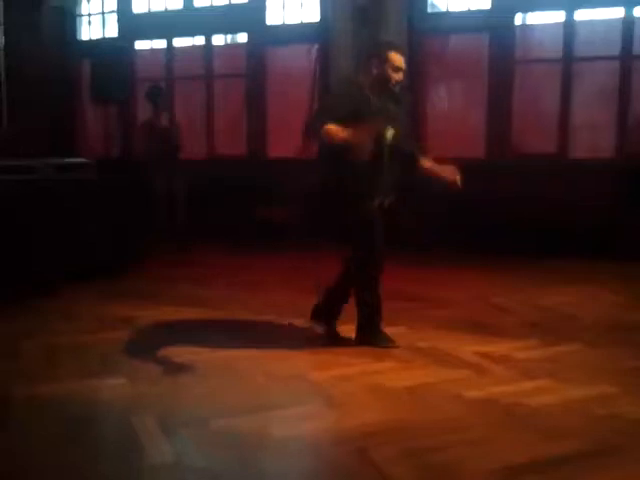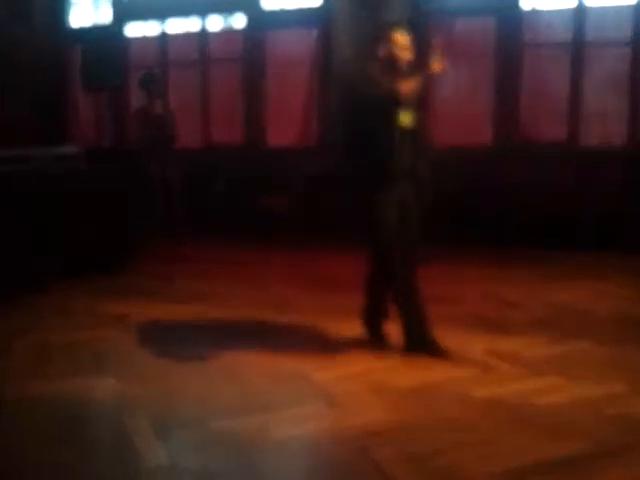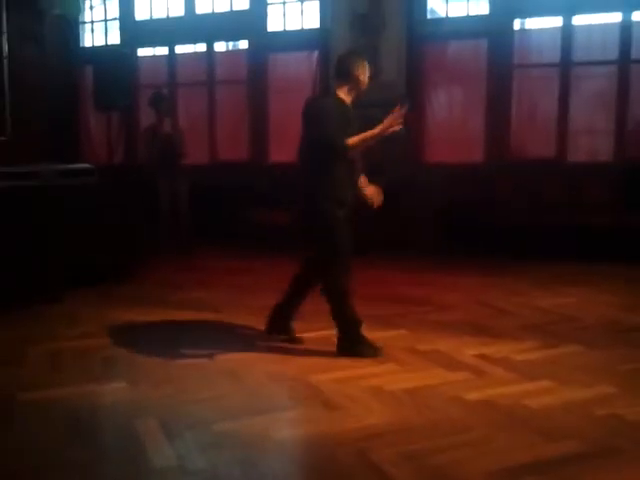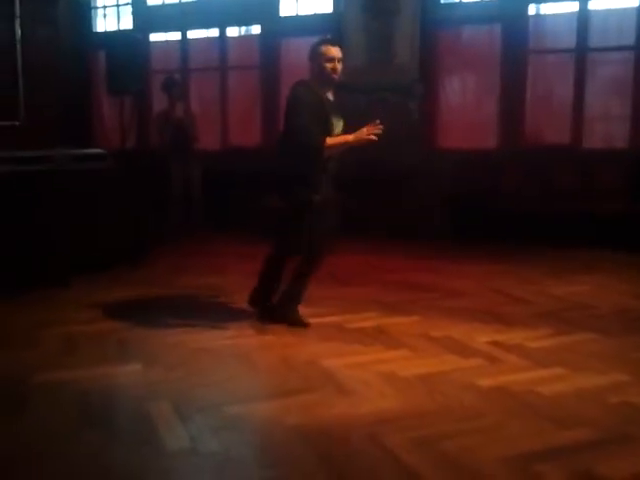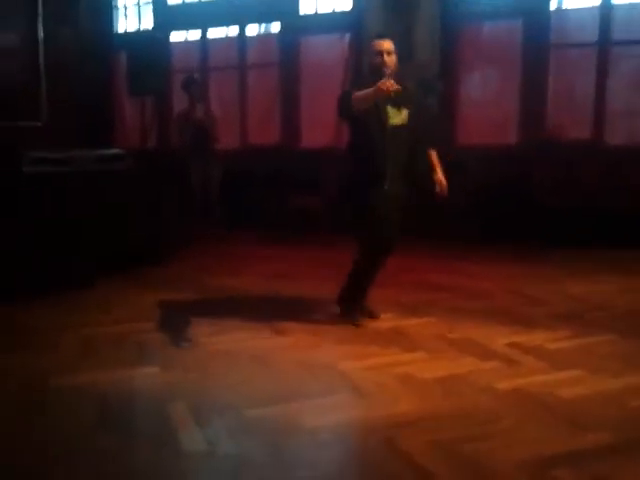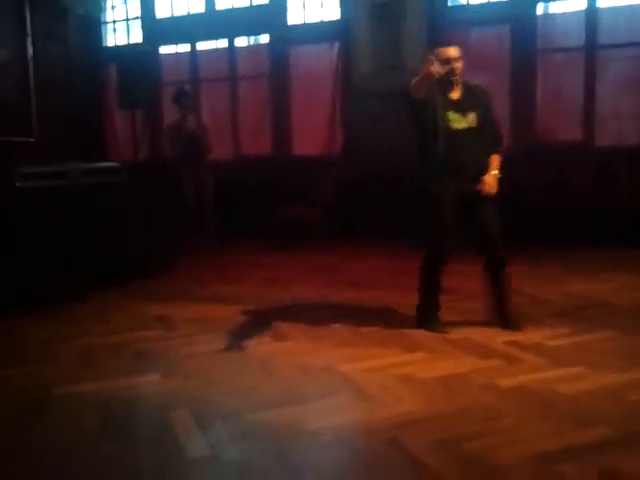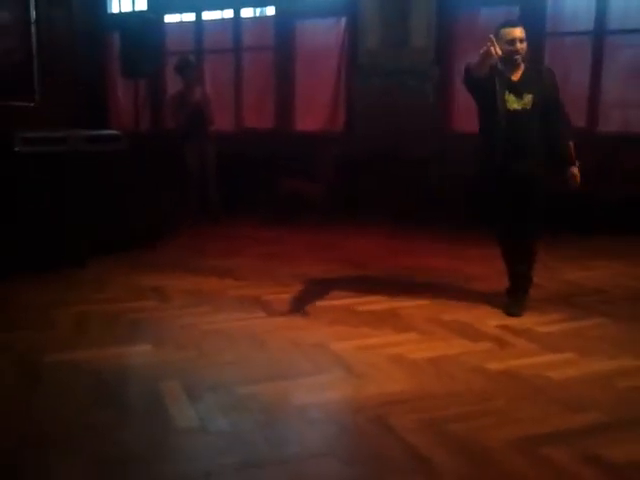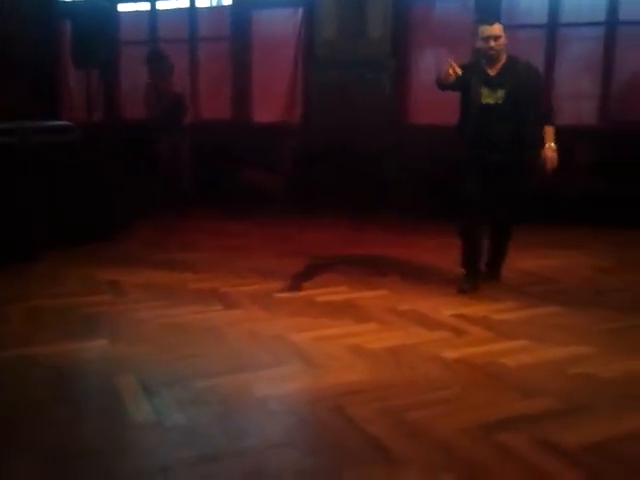
dt=0.5s
person 1, frame 1
left shoulder: (390, 105)
right shoulder: (352, 94)
left elbow: (403, 152)
right elbow: (317, 125)
left wrist: (435, 169)
right wrist: (350, 136)
left hip: (376, 193)
right hip: (360, 192)
left knee: (366, 258)
right knee: (371, 259)
left ankle: (326, 310)
right ankle: (369, 329)
person 1, frame 2
left shoulder: (403, 88)
right shoulder: (370, 87)
right elbow: (393, 100)
right wrist: (423, 75)
left hip: (401, 188)
right hip: (379, 189)
left knee: (404, 259)
right knee: (390, 259)
left ankle: (416, 334)
person 1, frame 3
left shoulder: (337, 107)
right shoulder: (325, 106)
right elbow: (337, 149)
left wrist: (362, 185)
right wrist: (378, 132)
left hip: (334, 199)
right hip: (325, 201)
left knee: (320, 264)
right knee: (337, 267)
left ankle: (280, 319)
right ankle: (351, 337)
person 1, frame 4
left shoulder: (329, 98)
right shoulder: (302, 96)
right elbow: (312, 145)
right wrist: (354, 138)
left hip: (321, 185)
right hip: (302, 185)
left knee: (318, 246)
right knee: (289, 245)
left ankle: (288, 303)
right ankle: (262, 299)
person 1, frame 5
left shoulder: (407, 92)
right shoulder: (364, 91)
left elbow: (421, 134)
right elbow: (348, 106)
left wrist: (437, 170)
right wrist: (375, 92)
left hip: (394, 180)
right hip: (371, 180)
left knee: (380, 242)
right knee: (378, 241)
left ankle: (355, 299)
right ankle: (350, 299)
person 1, frame 6
left shoulder: (479, 96)
right shoulder: (429, 97)
left elbow: (495, 138)
right elbow: (414, 94)
left wrist: (493, 172)
right wrist: (426, 77)
left hip: (477, 183)
right hip: (442, 185)
left knee: (494, 246)
right knee: (439, 248)
left ankle: (502, 308)
right ankle: (427, 312)
person 1, frame 7
left shoulder: (543, 77)
right shoulder: (488, 77)
left elbow: (559, 121)
right elbow: (472, 75)
left wrist: (570, 161)
right wrist: (485, 57)
left hip: (535, 166)
right hip: (501, 166)
left knee: (527, 230)
right knee: (506, 229)
left ankle: (519, 292)
right ankle: (517, 285)
person 1, frame 8
left shoulder: (525, 72)
right shoulder: (470, 71)
left elbow: (543, 109)
right elbow: (443, 81)
left wrist: (548, 144)
right wrist: (448, 74)
left hip: (511, 158)
right hip: (476, 157)
left knee: (503, 216)
right knee: (471, 214)
left ankle: (493, 268)
right ankle: (470, 272)
person 2, frame 1
left shoulder: (170, 124)
right shoulder: (146, 126)
left elbow: (177, 148)
right elbow: (144, 153)
left wrist: (167, 129)
right wrist: (159, 130)
left hip: (172, 170)
right hip: (156, 172)
left knee: (176, 206)
right knee: (161, 207)
person 2, frame 2
left shoulder: (165, 111)
right shoulder: (140, 114)
left elbow: (172, 136)
right elbow: (140, 141)
left wrist: (162, 117)
right wrist: (154, 118)
left hip: (167, 159)
right hip: (152, 159)
left knee: (173, 195)
right knee: (158, 197)
left ankle: (173, 227)
right ankle: (159, 226)
person 2, frame 3
left shoulder: (175, 129)
right shoulder: (149, 131)
left elbow: (180, 154)
right elbow: (149, 158)
left wrist: (171, 136)
right wrist: (161, 137)
left hip: (176, 174)
right hip: (160, 175)
left knee: (181, 211)
right knee: (165, 211)
left ankle: (181, 242)
person 2, frame 4
left shoulder: (187, 114)
right shoulder: (162, 117)
left elbow: (194, 139)
right elbow: (162, 143)
left wrist: (184, 121)
right wrist: (173, 122)
left hip: (189, 158)
right hip: (172, 160)
left knee: (194, 196)
right knee: (177, 197)
person 2, frame 5
left shoulder: (208, 113)
right shoulder: (182, 116)
left elbow: (215, 139)
right elbow: (182, 143)
left wrist: (205, 122)
right wrist: (193, 123)
left hip: (209, 158)
right hip: (193, 160)
left knee: (213, 196)
right knee: (198, 196)
person 2, frame 6
left shoulder: (200, 125)
right shoulder: (173, 129)
left elbow: (208, 150)
right elbow: (174, 154)
left wrist: (197, 133)
right wrist: (185, 134)
left hip: (201, 169)
right hip: (185, 171)
left knee: (207, 206)
right knee: (191, 207)
person 2, frame 7
left shoulder: (202, 95)
right shoulder: (176, 98)
left elbow: (210, 120)
right elbow: (178, 123)
left wrist: (201, 104)
right wrist: (191, 105)
left hip: (204, 140)
right hip: (188, 142)
left knee: (210, 177)
right knee: (194, 178)
left ankle: (212, 211)
right ankle: (196, 214)
person 2, frame 8
left shoulder: (174, 86)
right shoulder: (152, 88)
left elbow: (182, 110)
right elbow: (153, 115)
left wrist: (177, 96)
right wrist: (168, 97)
left hip: (177, 131)
right hip: (162, 134)
left knee: (182, 168)
right knee: (165, 170)
